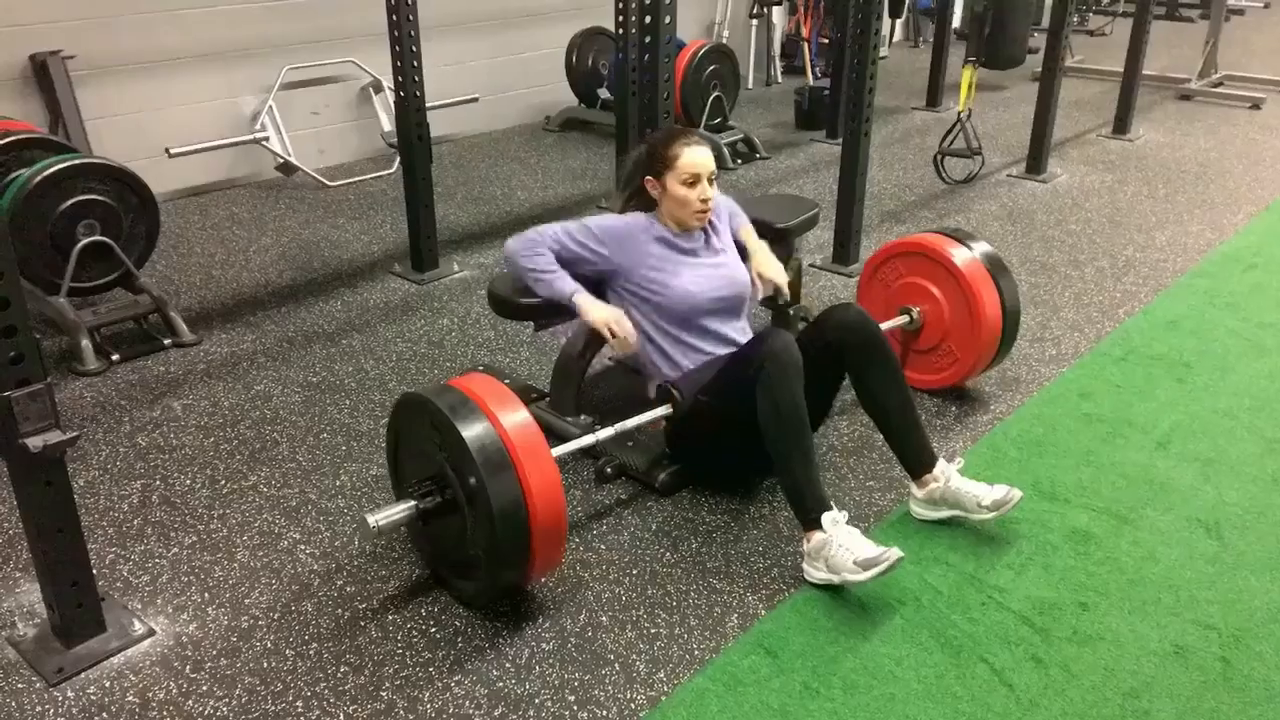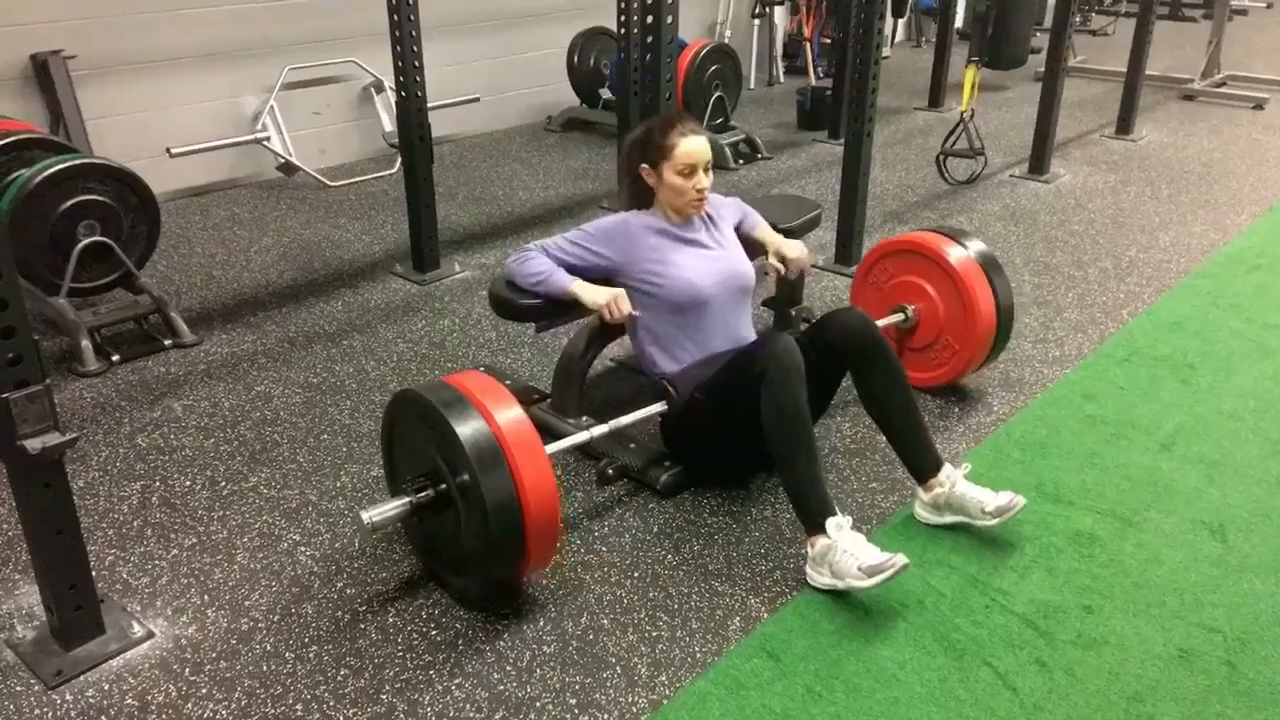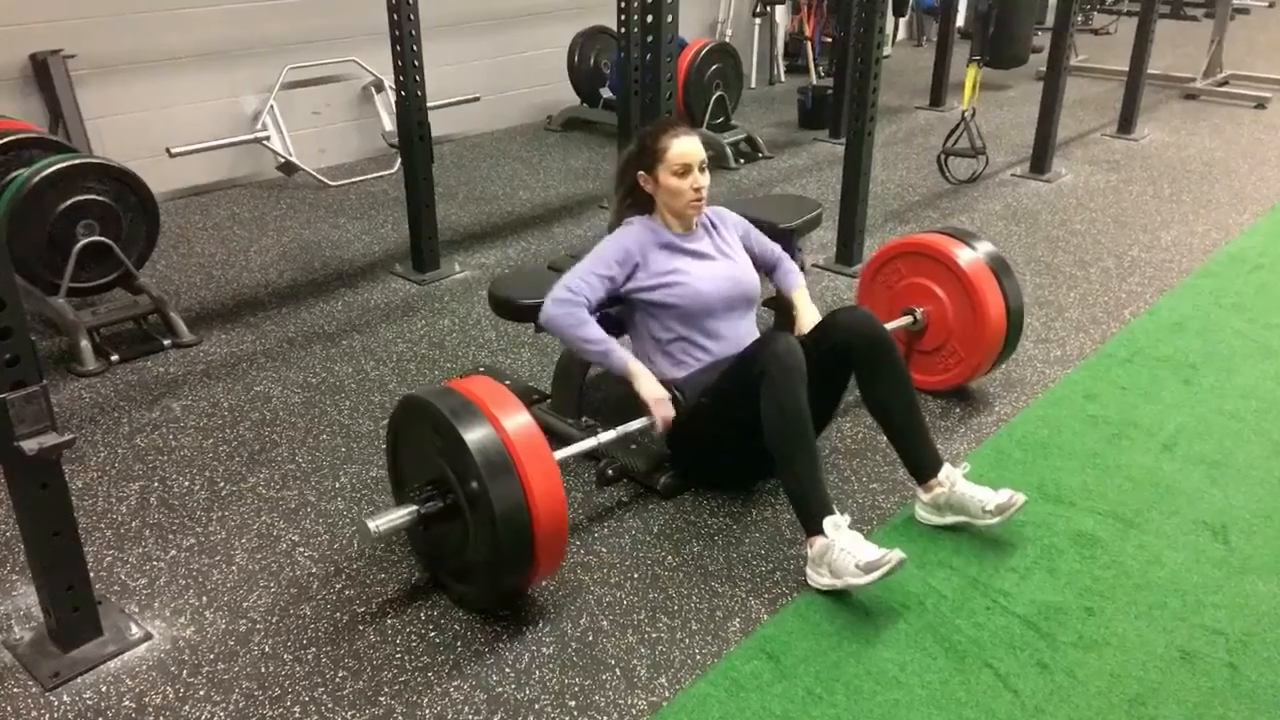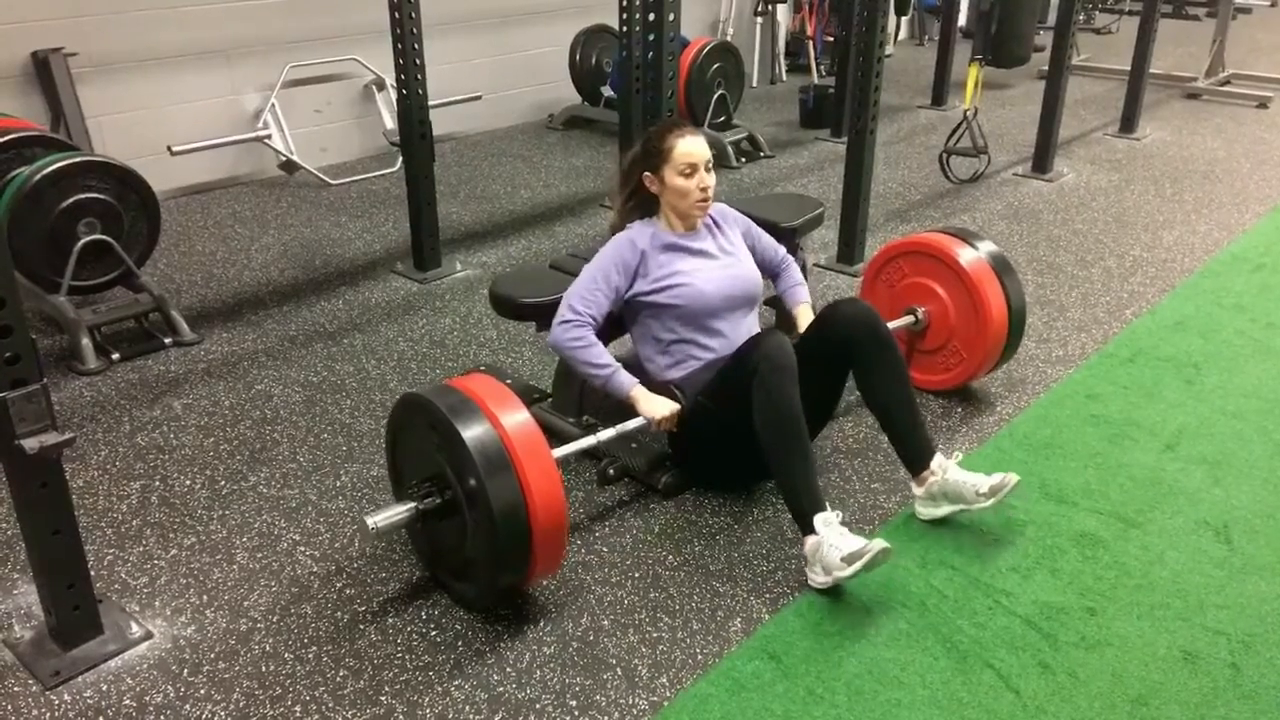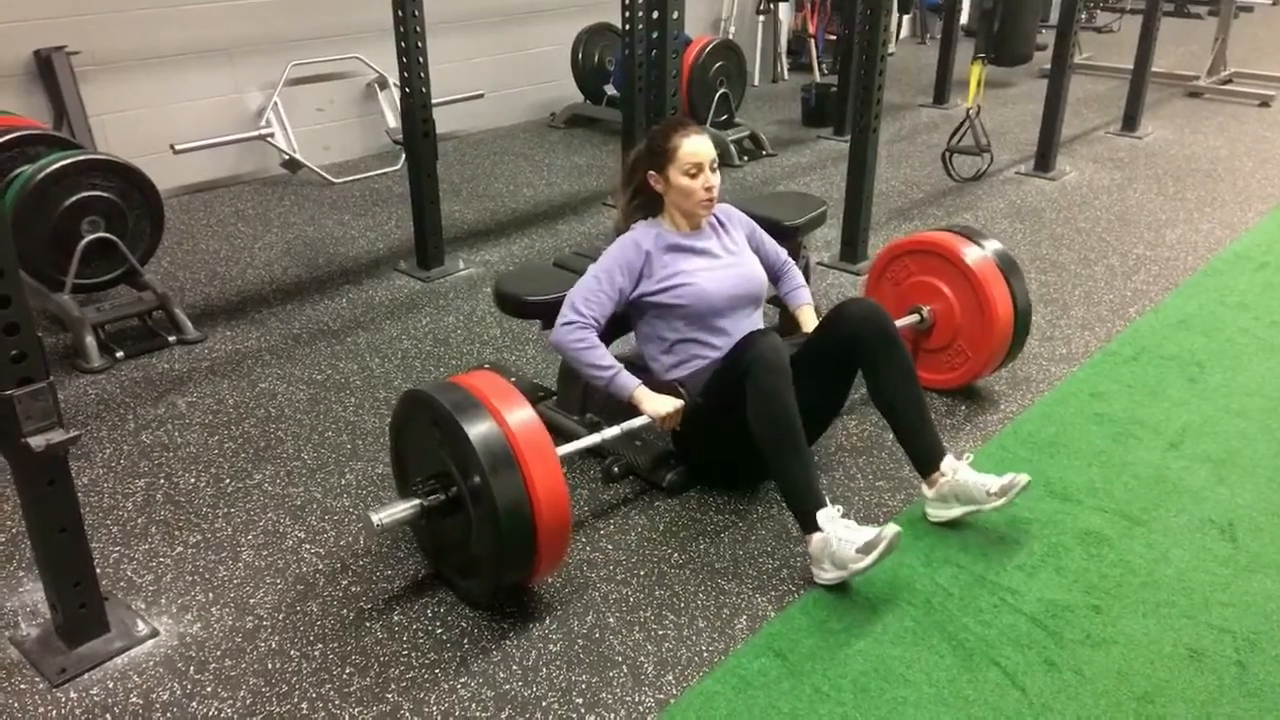
dt=0.5s
person 1, frame 1
left shoulder: (712, 215)
right shoulder: (626, 234)
right elbow: (523, 249)
left wrist: (756, 249)
right wrist: (585, 301)
left hip: (762, 402)
right hip: (698, 419)
left knee: (847, 321)
right knee: (772, 345)
left ankle: (931, 481)
right ankle: (820, 539)
person 1, frame 2
left shoulder: (714, 210)
right shoulder: (623, 234)
left elbow: (740, 212)
right elbow: (523, 261)
left wrist: (773, 239)
right wrist: (585, 288)
left hip: (762, 397)
right hip: (697, 416)
left knee: (849, 325)
right knee: (776, 348)
left ankle: (937, 486)
right ankle: (825, 544)
person 1, frame 3
left shoulder: (721, 222)
right shoulder: (631, 243)
left elbow: (778, 261)
right elbow: (559, 311)
left wrist: (804, 306)
right wrist: (636, 371)
left hip: (768, 404)
right hip: (702, 423)
left knee: (854, 325)
right knee: (777, 348)
left ankle: (938, 487)
right ankle: (825, 543)
person 1, frame 4
left shoulder: (724, 220)
right shoulder: (633, 246)
left elbow: (783, 264)
right elbow: (568, 329)
left wrist: (809, 327)
right wrist: (639, 394)
left hip: (770, 400)
right hip: (705, 422)
left knee: (851, 316)
right knee: (769, 346)
left ankle: (931, 476)
right ankle: (819, 539)
person 1, frame 5
left shoulder: (728, 220)
right shoulder: (638, 248)
left elbow: (783, 268)
right elbow: (570, 330)
left wrist: (811, 327)
right wrist: (642, 396)
left hip: (772, 400)
right hip: (709, 421)
left knee: (860, 316)
right knee: (761, 347)
left ankle: (942, 478)
right ankle: (823, 535)
